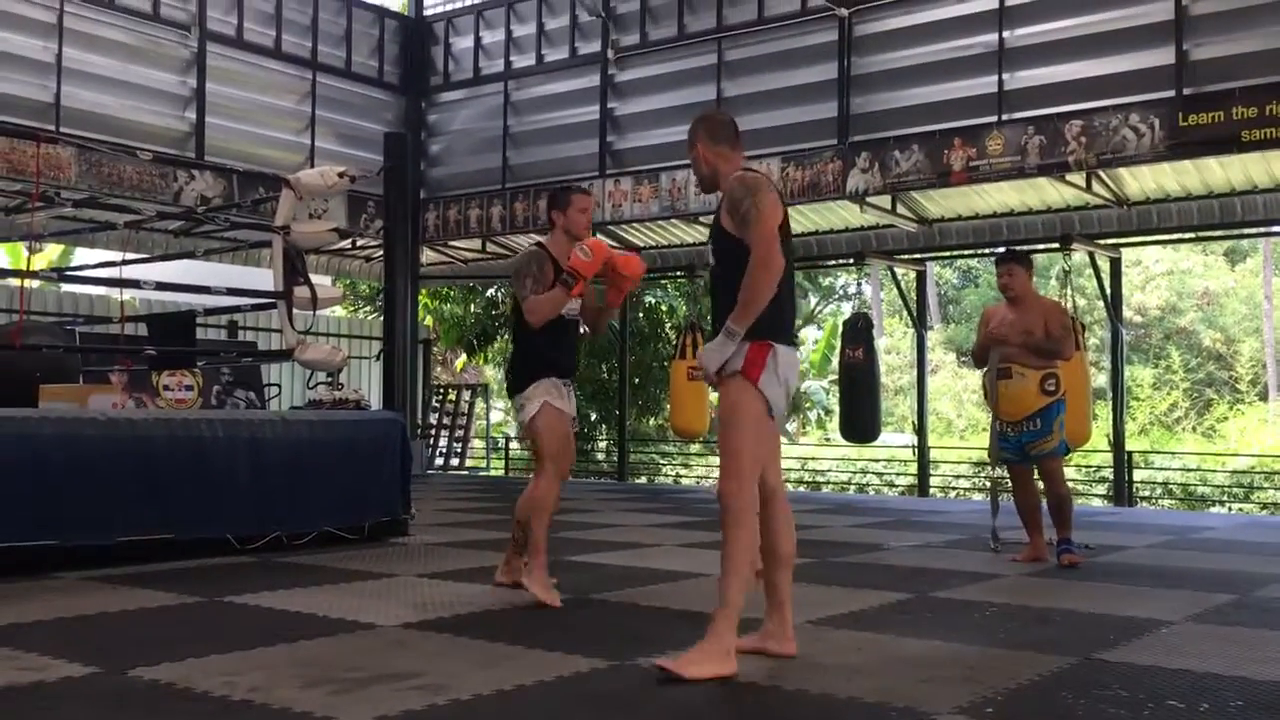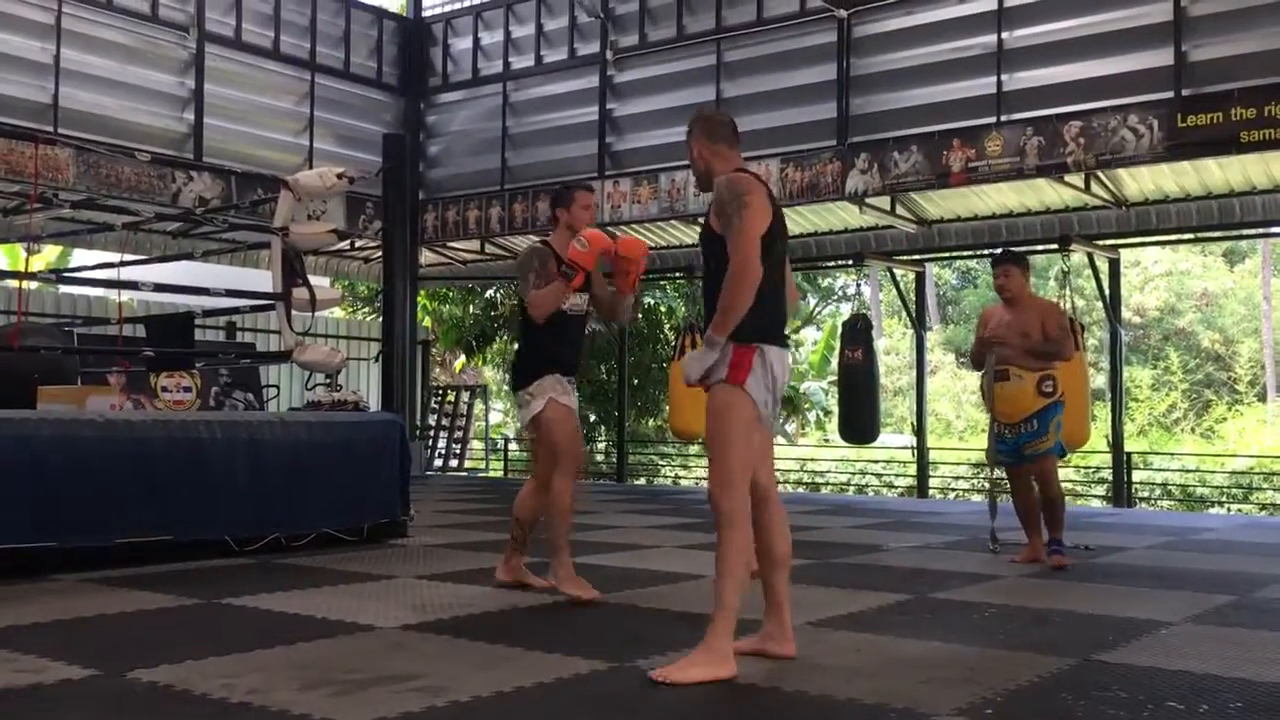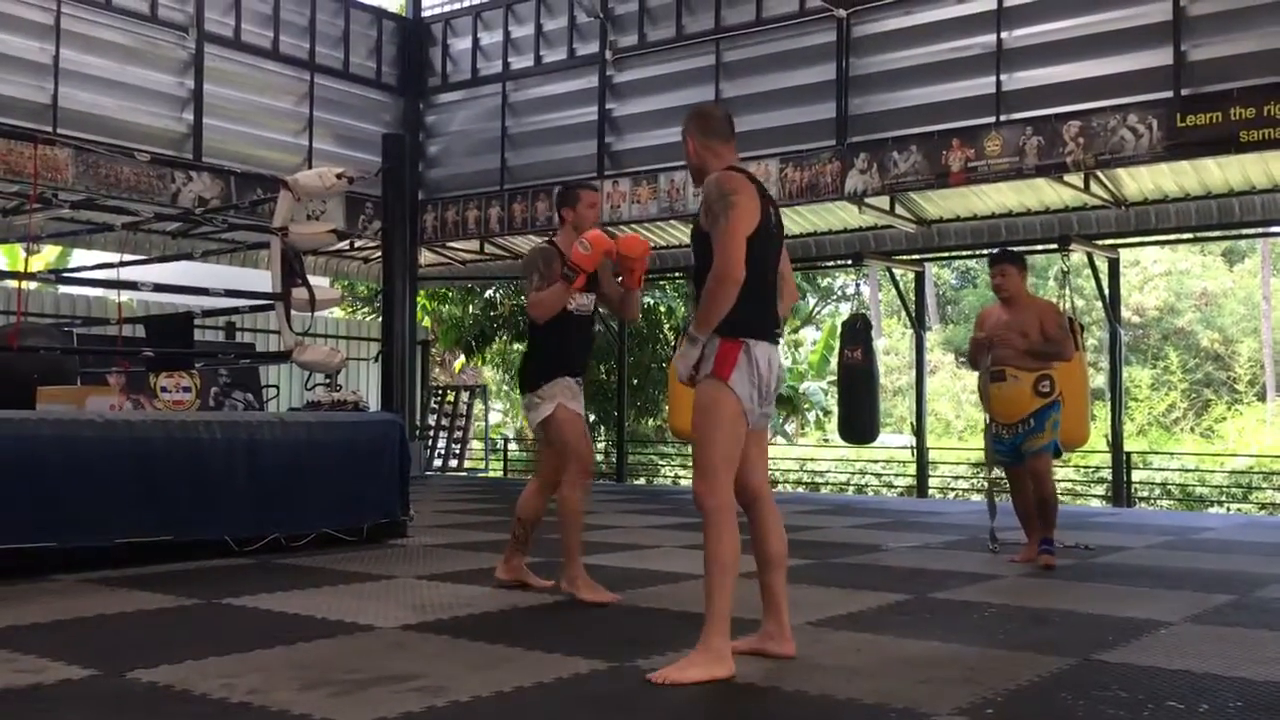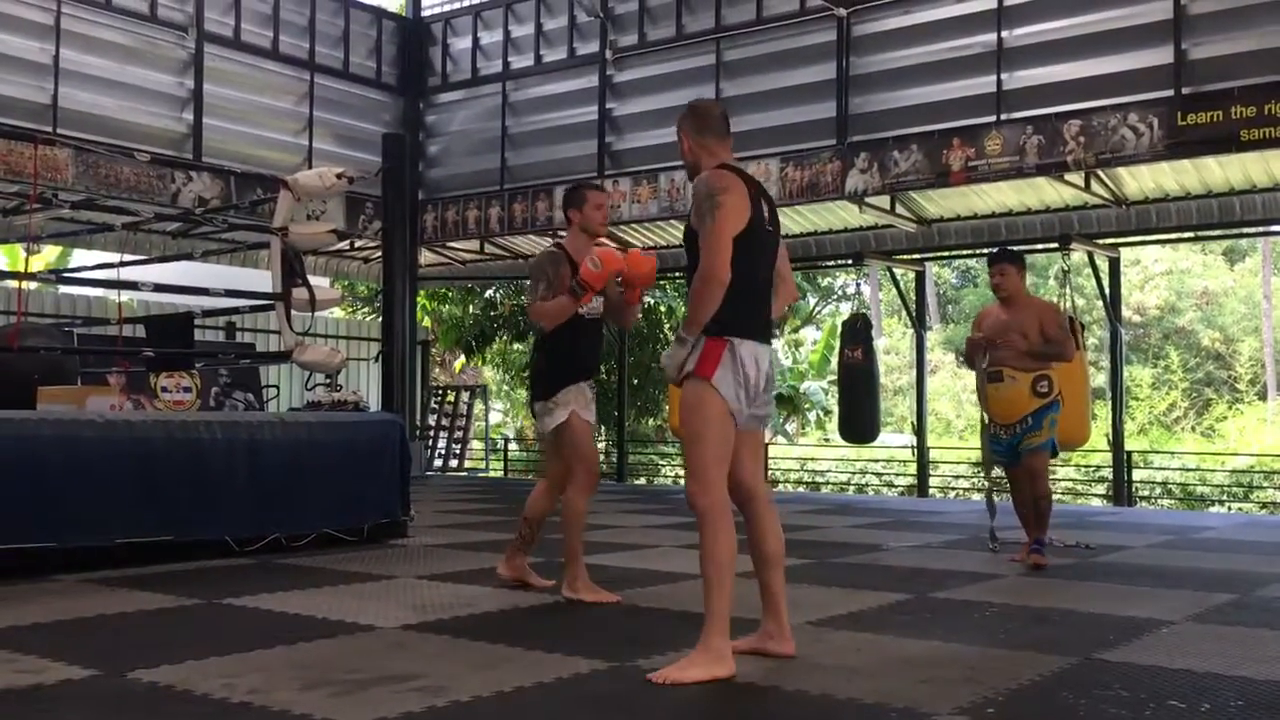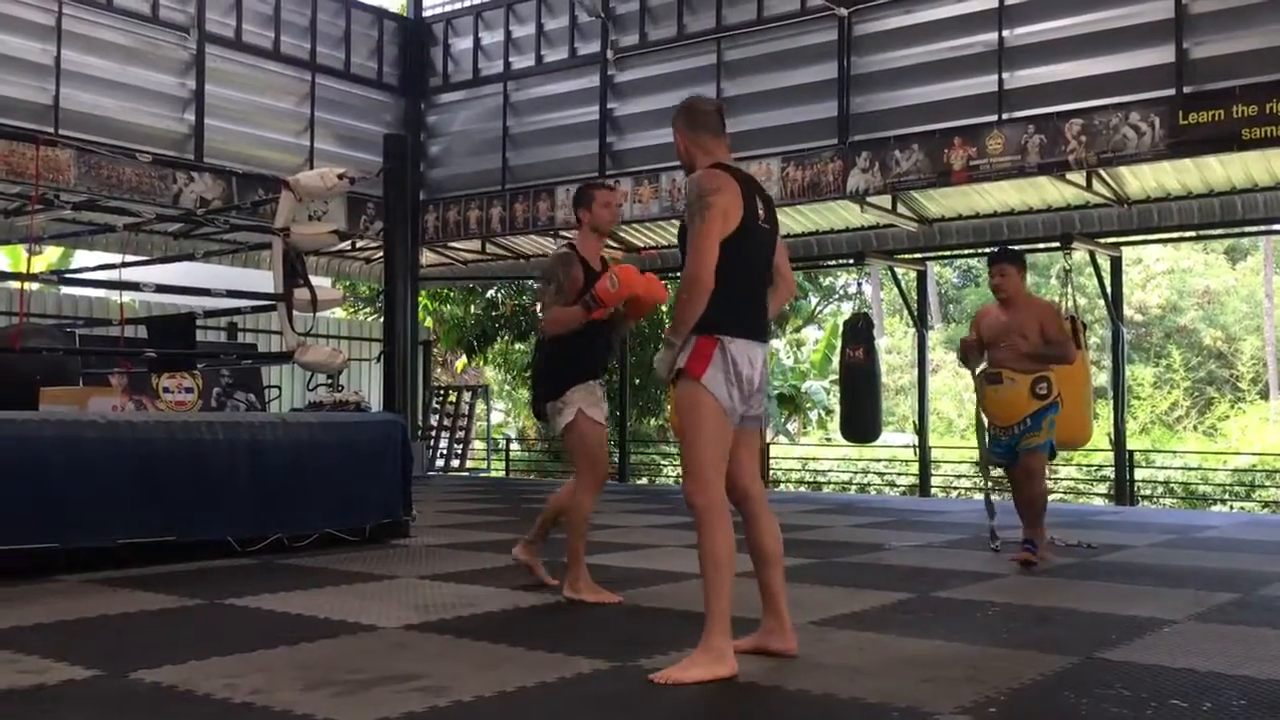
dt=0.1s
person 1, frame 1
left shoulder: (746, 187)
right shoulder: (750, 196)
left elbow: (770, 265)
left wrist: (728, 337)
left hip: (757, 354)
right hip: (762, 355)
left knee: (737, 494)
right knee: (767, 491)
left ankle: (721, 643)
right ankle: (778, 627)
person 1, frame 2
left shoulder: (734, 188)
right shoulder: (750, 195)
left elbow: (747, 270)
right elbow: (789, 292)
left wrist: (710, 344)
left hip: (744, 355)
right hip: (760, 355)
left knee: (728, 497)
right knee: (761, 493)
left ankle: (718, 648)
right ankle: (778, 629)
person 1, frame 3
left shoulder: (723, 186)
right shoulder: (758, 195)
left elbow: (728, 272)
right elbow: (787, 290)
left wrist: (694, 339)
left hip: (732, 353)
right hip: (759, 353)
left knee: (714, 497)
right knee: (755, 492)
left ankle: (714, 648)
right ankle: (776, 628)
person 1, frame 4
left shoulder: (713, 185)
right shoulder: (756, 193)
left elbow: (715, 272)
right elbow: (785, 288)
left wrist: (682, 342)
left hip: (721, 351)
right hip: (753, 351)
left knee: (707, 497)
right knee: (751, 491)
left ankle: (714, 648)
right ankle: (775, 628)
person 1, frame 5
left shoulder: (707, 185)
right shoulder: (756, 194)
left elbow: (699, 278)
right elbow: (784, 283)
left wrist: (673, 344)
left hip: (714, 352)
right hip: (752, 352)
left knee: (705, 496)
right knee: (747, 491)
left ankle: (716, 648)
right ankle: (777, 626)
person 2, frame 1
left shoulder: (581, 265)
right shoulder: (534, 259)
left elbow: (599, 323)
right elbow: (535, 314)
left wrist: (619, 289)
right wrist: (573, 277)
left hip: (561, 380)
right hip: (534, 379)
left knee: (549, 473)
right knee: (557, 465)
left ankle: (513, 563)
right ankle: (536, 566)
person 2, frame 2
left shoulder: (587, 266)
right shoulder: (538, 256)
left elbow: (618, 315)
right elbow: (537, 309)
right wrist: (572, 270)
left hip: (563, 377)
right hip: (538, 377)
left knee: (545, 474)
right knee: (571, 460)
left ankle: (512, 562)
right ankle: (562, 566)
person 2, frame 3
left shoulder: (594, 259)
right shoulder: (544, 257)
left elbow: (629, 313)
right elbow: (539, 310)
left wrist: (632, 273)
right wrist: (574, 271)
left hip: (569, 379)
right hip: (546, 379)
left knee: (549, 476)
right knee: (581, 467)
left ankle: (512, 561)
right ankle: (575, 575)
person 2, frame 4
left shoulder: (597, 266)
right shoulder: (552, 261)
left elbow: (625, 319)
right elbow: (542, 318)
right wrist: (582, 286)
left hip: (579, 383)
right hip: (558, 384)
left knee: (558, 479)
right knee: (586, 473)
left ankle: (515, 559)
right ankle: (575, 577)
person 2, frame 5
left shoulder: (607, 265)
right shoulder: (565, 262)
right elbow: (551, 324)
left wrist: (637, 306)
right wrist: (596, 301)
left hip: (590, 382)
right hip: (569, 383)
left knee: (589, 476)
right knee: (592, 475)
left ankle: (531, 546)
right ankle: (577, 578)
person 3, frame 1
left shoulder: (1049, 309)
right shoulder: (991, 315)
left elbow: (1066, 349)
right elbow: (978, 361)
left wrist: (1020, 340)
right wrist: (984, 344)
left hip: (1043, 403)
right hip: (1006, 407)
left knee: (1051, 473)
right knee: (1019, 477)
left ankle: (1065, 542)
right ankle: (1036, 543)
person 3, frame 2
left shoulder: (1047, 310)
right shoulder: (988, 316)
left elbow: (1066, 350)
right elbow: (977, 364)
left wrist: (1020, 343)
right wrist: (981, 347)
left hip: (1040, 405)
right hip: (1003, 409)
left knee: (1045, 473)
right knee: (1017, 478)
left ankle: (1055, 543)
right ankle: (1035, 544)
person 3, frame 3
left shoulder: (1044, 310)
right shoulder: (986, 316)
left elbow: (1066, 351)
right elbow: (976, 364)
left wrist: (1024, 345)
right wrist: (975, 349)
left hip: (1038, 403)
right hip: (1002, 408)
left knee: (1039, 471)
right knee: (1016, 477)
left ankle: (1046, 543)
right ankle: (1033, 542)
person 3, frame 4
left shoulder: (1044, 310)
right shoulder: (984, 316)
left elbow: (1067, 351)
right elbow: (974, 364)
left wrist: (1026, 347)
right wrist: (972, 349)
left hip: (1037, 403)
right hip: (1000, 408)
left knee: (1035, 470)
right knee: (1015, 477)
left ankle: (1039, 543)
right ankle: (1032, 541)
person 3, frame 5
left shoulder: (1044, 311)
right shoulder: (983, 316)
left elbow: (1069, 354)
right elbow: (974, 361)
left wrist: (1029, 348)
right wrist: (967, 350)
left hip: (1037, 404)
right hip: (1000, 408)
left knee: (1032, 470)
right knee: (1016, 477)
left ankle: (1030, 543)
right ankle: (1037, 536)
